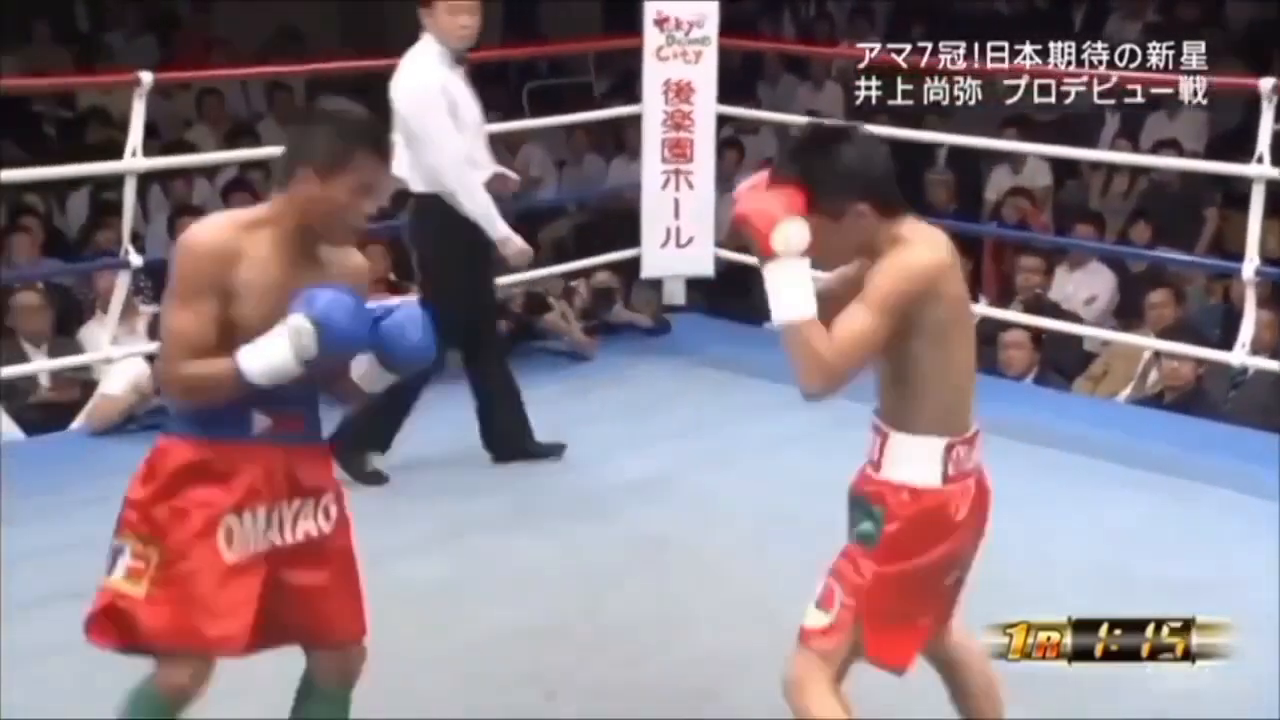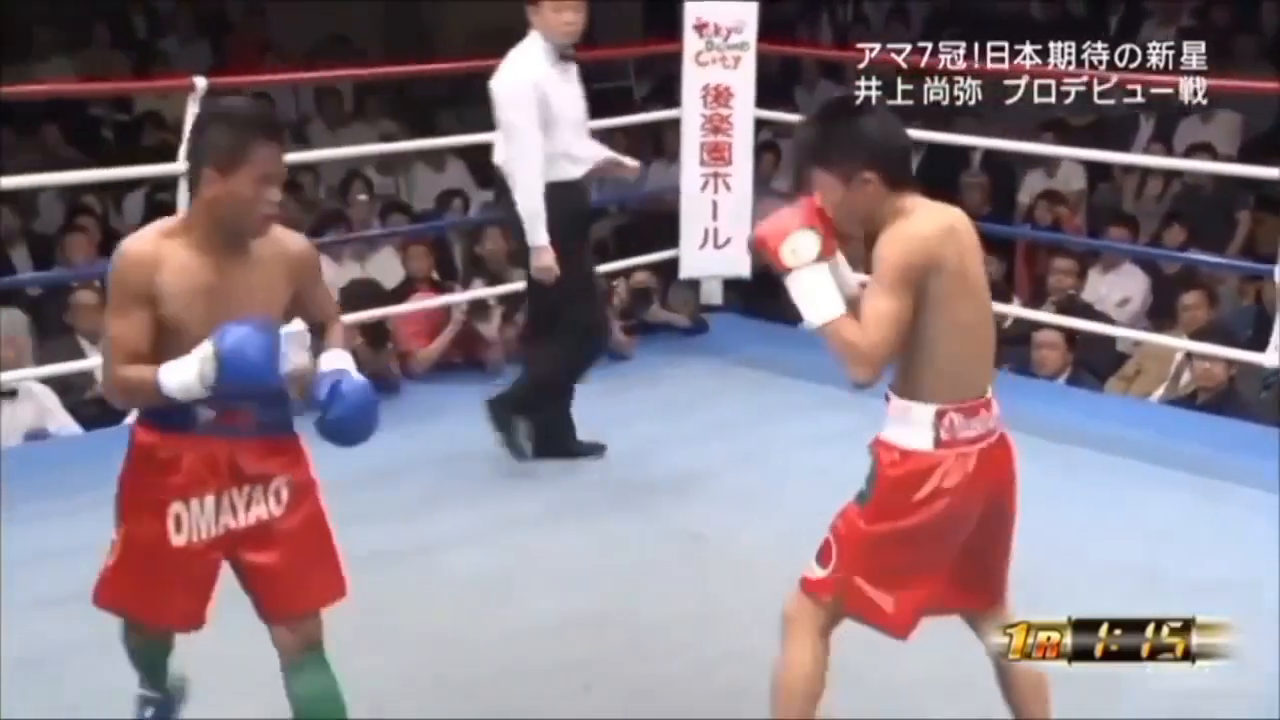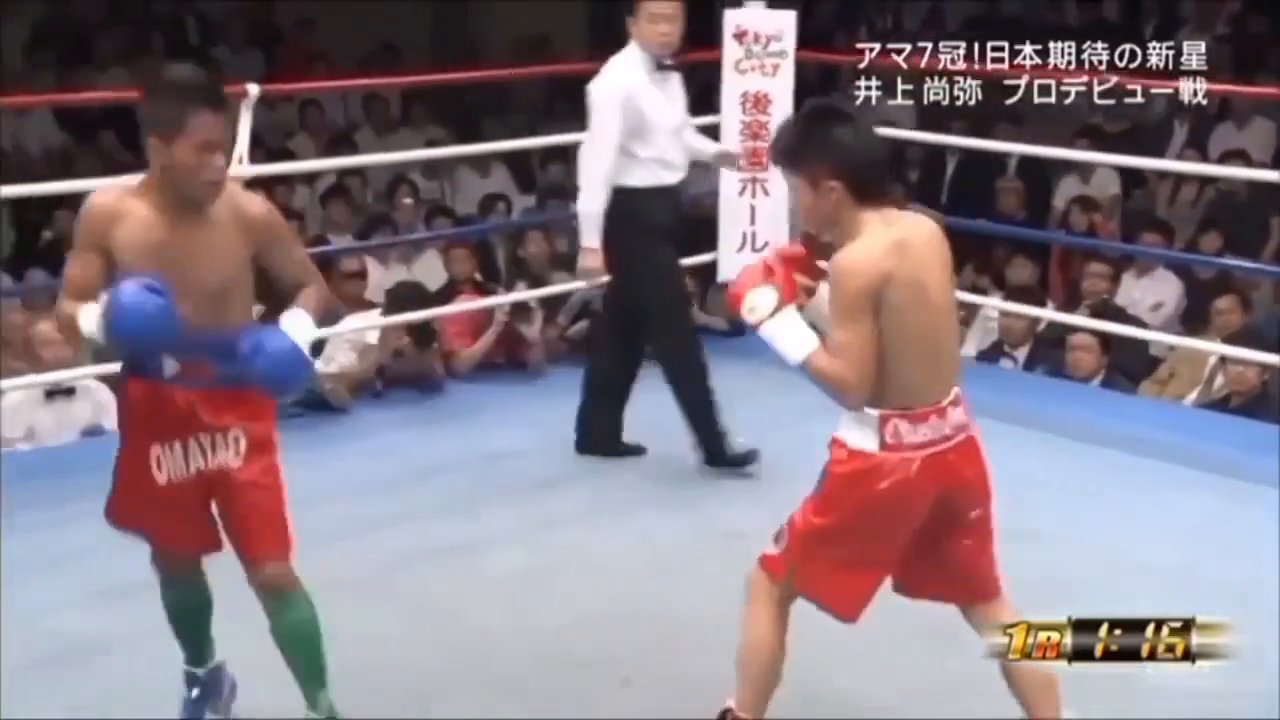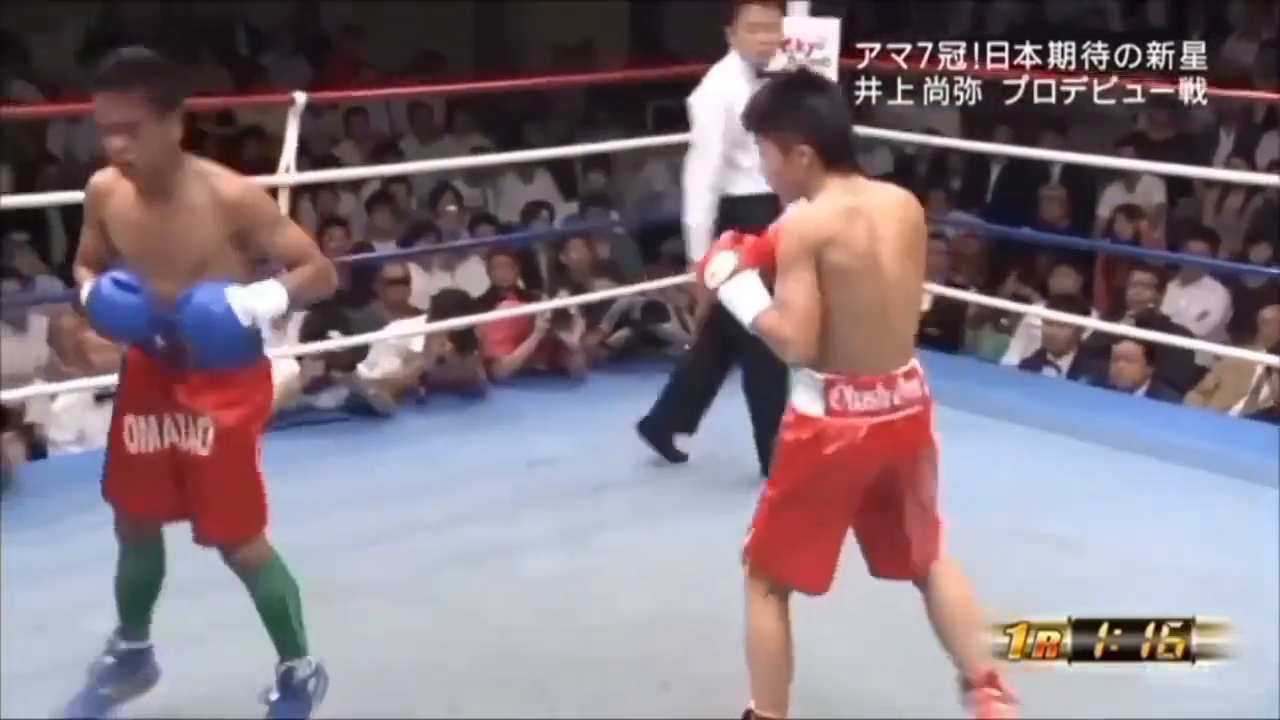
dt=0.2s
person 1, frame 1
left shoulder: (347, 269)
right shoulder: (212, 246)
right elbow: (179, 382)
left wrist: (375, 351)
right wrist: (283, 352)
left hip: (299, 466)
right hip: (205, 467)
left knee: (339, 657)
person 1, frame 2
left shoulder: (292, 255)
right shoulder: (143, 258)
left elbow: (330, 324)
right elbow: (119, 384)
left wrist: (338, 373)
right wrist: (198, 373)
left hip: (267, 456)
right hip: (173, 457)
left knee: (301, 634)
right knee: (148, 621)
person 1, frame 3
left shoulder: (251, 216)
right shoulder: (107, 212)
left elbow: (312, 285)
right elbow: (67, 311)
left wrist: (294, 333)
right wrist: (102, 318)
left hip: (236, 403)
right hip: (154, 402)
left knee: (271, 570)
right knee: (175, 558)
person 1, frame 4
left shoulder: (231, 197)
right shoulder: (105, 192)
left elbow: (320, 272)
right elbow: (86, 268)
left wrist: (253, 304)
right wrist: (97, 297)
left hip: (226, 382)
right hip: (150, 374)
left knee: (239, 544)
right knee: (135, 527)
right ankle: (130, 656)
person 2, frame 1
left shoulder: (913, 264)
right shoulder: (910, 242)
left elbow: (817, 376)
left wrist: (785, 255)
right wrist: (786, 253)
left hip: (916, 498)
right hip: (944, 483)
right knee: (932, 633)
person 2, frame 2
left shoulder: (909, 240)
right shoulder: (947, 221)
left elbow: (863, 362)
left wrist: (802, 266)
right wrist: (828, 264)
left hip: (926, 462)
right hip: (983, 449)
left knee: (805, 615)
right knee: (989, 612)
person 2, frame 3
left shoulder: (857, 262)
right shoulder: (926, 232)
left elbow: (852, 385)
left wrist: (772, 317)
right wrist: (817, 293)
left hip: (881, 460)
right hip: (951, 445)
left knee: (768, 588)
right knee: (988, 607)
person 2, frame 4
left shoulder: (804, 225)
right shoulder: (903, 205)
left elbow: (797, 345)
left wrist: (734, 282)
left hip: (832, 425)
right hip: (906, 408)
left knee: (762, 581)
right knee: (929, 563)
person 3, frame 1
left shoulder: (450, 69)
right shoulder: (421, 78)
right elbow: (448, 165)
left wrist: (489, 170)
right wrist: (501, 233)
left hip: (459, 214)
right hip: (445, 219)
left knee: (479, 331)
right knee: (434, 336)
left ankle: (511, 436)
right ankle: (355, 438)
person 3, frame 2
left shoulder: (565, 66)
right shoulder: (522, 72)
right elbow: (525, 159)
left wrist: (606, 158)
right wrist: (538, 241)
left hip: (570, 201)
right hip: (548, 206)
left knee: (552, 321)
right knee: (586, 326)
left ankle: (552, 432)
right ankle: (514, 404)
person 3, frame 3
left shoulder: (670, 77)
right shoulder: (619, 81)
right elbow: (597, 160)
left wrist: (719, 153)
right wrist: (591, 240)
left hip: (662, 208)
right hip: (636, 212)
left knee: (623, 329)
right knee: (676, 328)
left ankle: (597, 432)
right ankle: (712, 442)
person 3, frame 4
left shoulder: (767, 82)
right shoulder: (720, 88)
right elbow: (702, 173)
right wrist: (698, 251)
left hip: (766, 214)
right hip: (739, 218)
left knee: (724, 335)
right knee: (760, 338)
left ankle: (662, 422)
right ankle: (775, 453)
